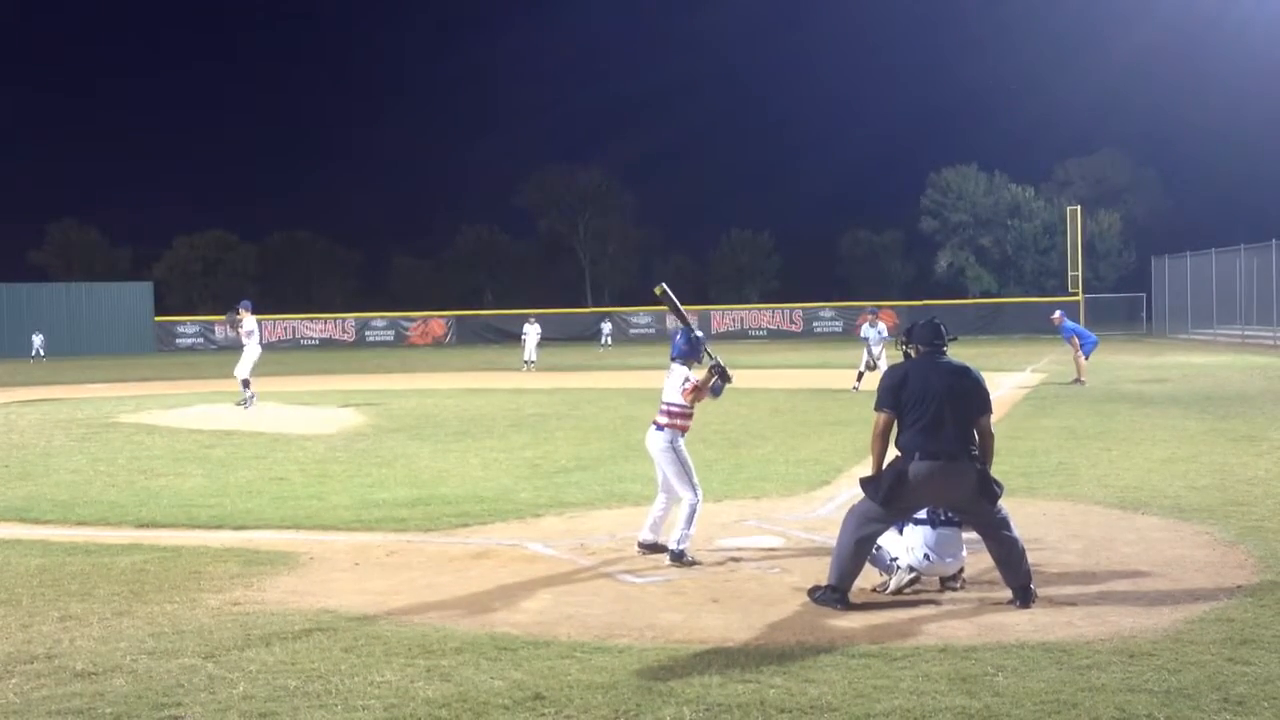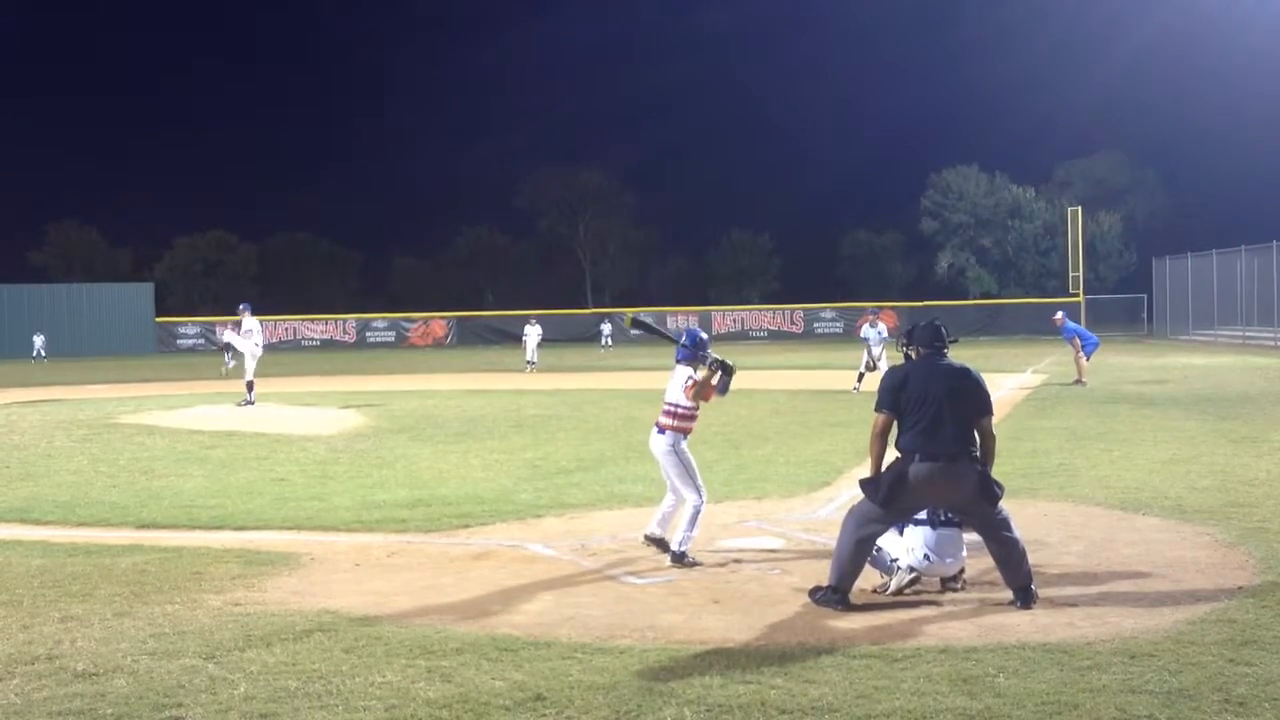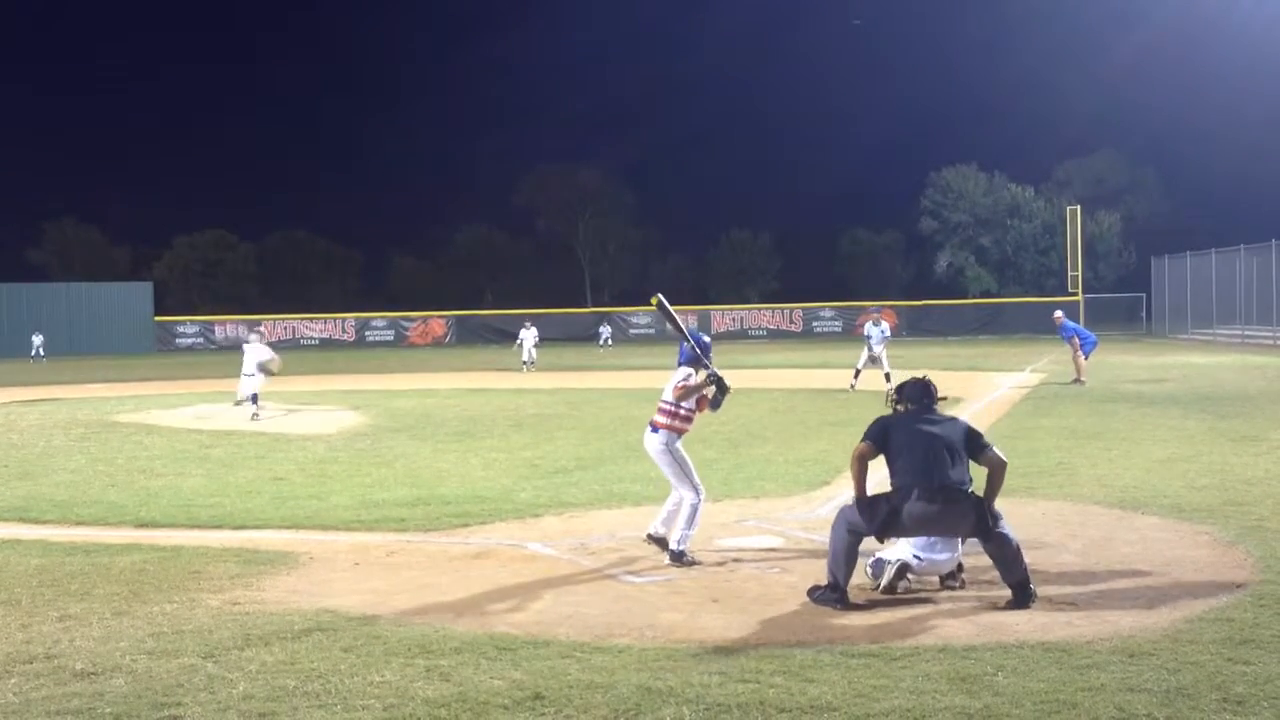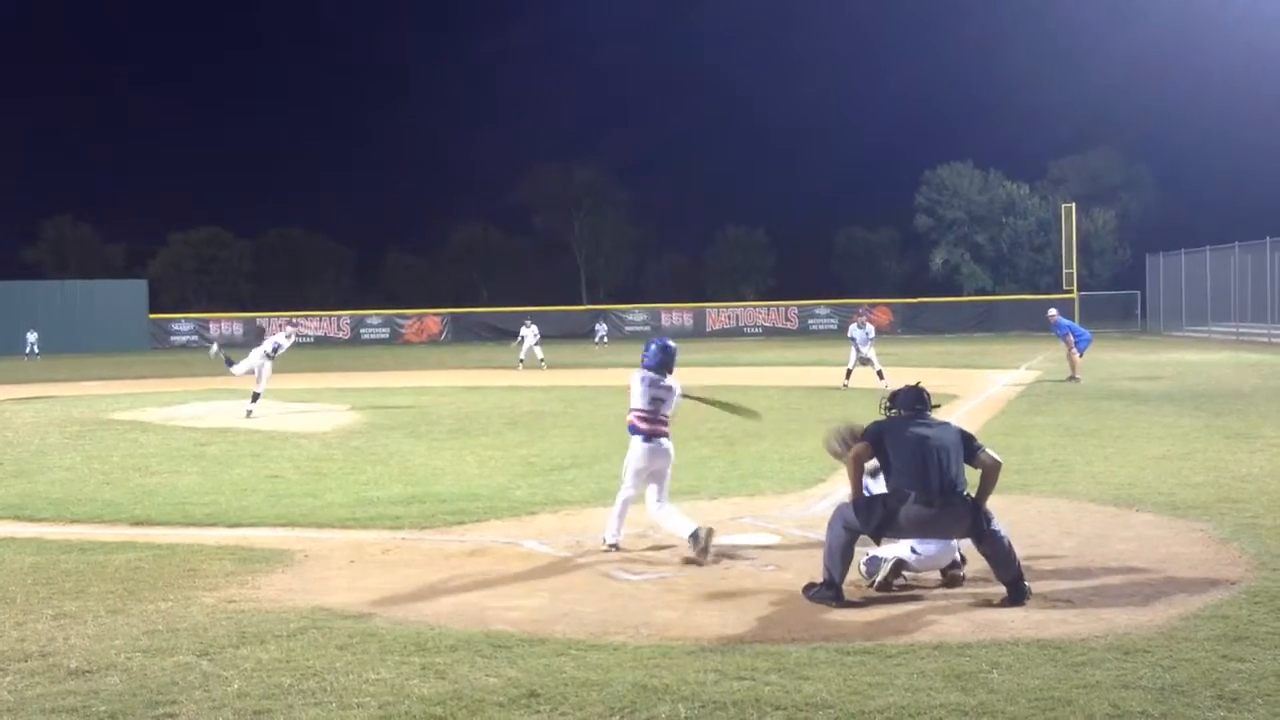
dt=0.5s
person 1, frame 1
left shoulder: (898, 374)
right shoulder: (970, 376)
left elbow: (882, 430)
right elbow: (986, 433)
left wrist: (876, 475)
right wrist: (982, 475)
left hip: (915, 470)
right hip: (962, 471)
left knee: (861, 521)
right knee: (996, 525)
left ankle: (836, 590)
right ankle: (1023, 589)
person 1, frame 2
left shoulder: (898, 375)
right shoulder: (970, 377)
left elbow: (880, 431)
right elbow: (987, 434)
left wrist: (875, 477)
right wrist: (983, 476)
left hip: (916, 471)
right hip: (963, 472)
left knee: (861, 522)
right knee: (997, 526)
left ankle: (836, 592)
right ankle: (1024, 590)
person 1, frame 3
left shoulder: (887, 423)
right shoulder: (958, 425)
left elbow: (859, 456)
right elbow: (998, 463)
left wrist: (861, 501)
right wrist: (986, 506)
left hip: (910, 510)
right hip: (959, 512)
left knee: (848, 519)
right knee: (991, 521)
left ankle: (835, 591)
right ankle: (1022, 590)
person 1, frame 4
left shoulder: (883, 427)
right shoulder: (952, 430)
left elbow: (855, 456)
right elbow: (993, 463)
left wrist: (858, 501)
right wrist: (977, 505)
left hip: (907, 513)
right hip: (955, 516)
left knee: (844, 517)
right knee: (983, 520)
left ankle: (830, 589)
right ankle: (1017, 587)
person 2, frame 1
left shoulder: (680, 371)
right shoulder: (681, 372)
left elbow: (709, 393)
right elbow: (692, 398)
left wrist: (719, 378)
right wrist: (710, 375)
left hip: (658, 436)
right hip: (668, 439)
left knee: (668, 493)
right knee: (692, 495)
left ankle: (647, 540)
right ankle: (677, 551)
person 2, frame 2
left shoulder: (686, 372)
right shoulder: (685, 372)
left elbow: (717, 391)
right elbow: (693, 395)
left wrist: (725, 375)
right wrist: (710, 371)
left hip: (663, 438)
right hip: (670, 441)
left knee: (677, 492)
right knee: (696, 496)
left ankle: (654, 533)
right ankle: (678, 552)
person 2, frame 3
left shoulder: (689, 375)
right shoulder: (687, 373)
left elbow: (710, 406)
right elbow: (678, 396)
left wrist: (719, 390)
right wrist: (704, 383)
left hip: (659, 438)
right hip: (664, 440)
left knee: (682, 490)
right knee: (694, 494)
left ankle: (657, 532)
right ankle: (677, 551)
person 2, frame 4
left shoulder: (638, 377)
right shoulder: (673, 387)
left hip: (641, 446)
right hip: (663, 448)
left knee: (627, 493)
right knee: (658, 504)
left ankle: (611, 539)
right ankle: (694, 533)
